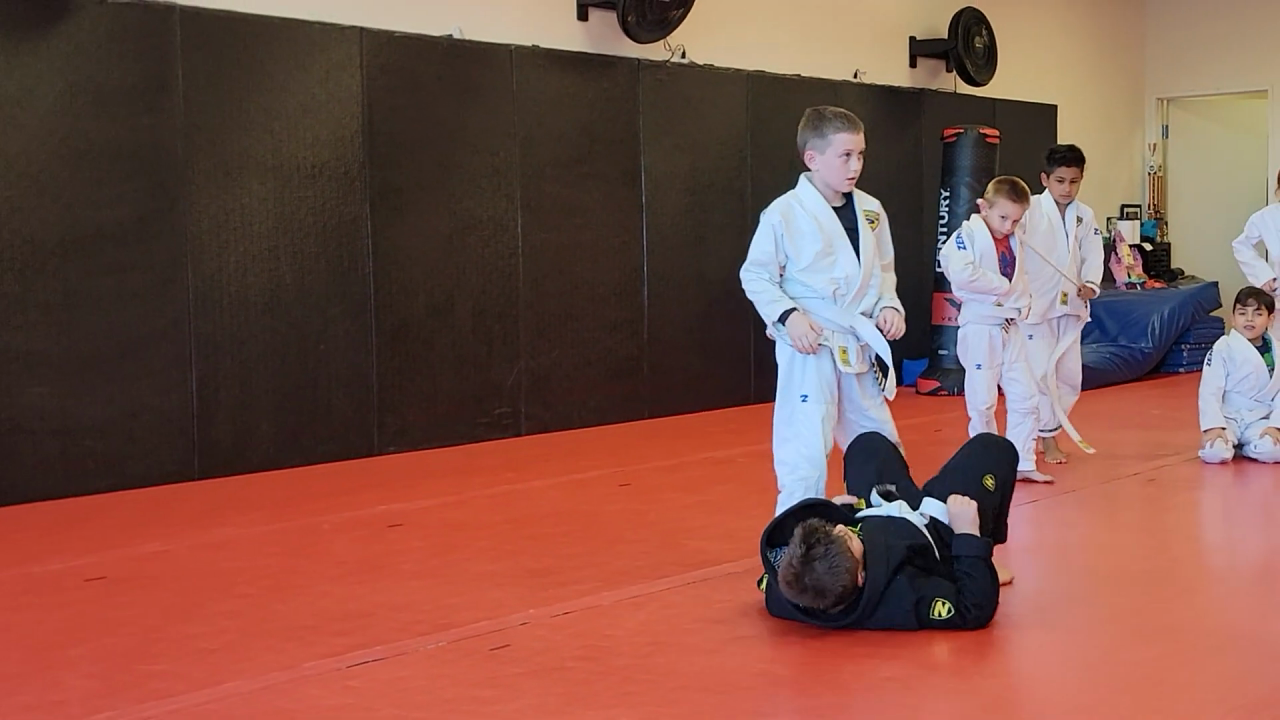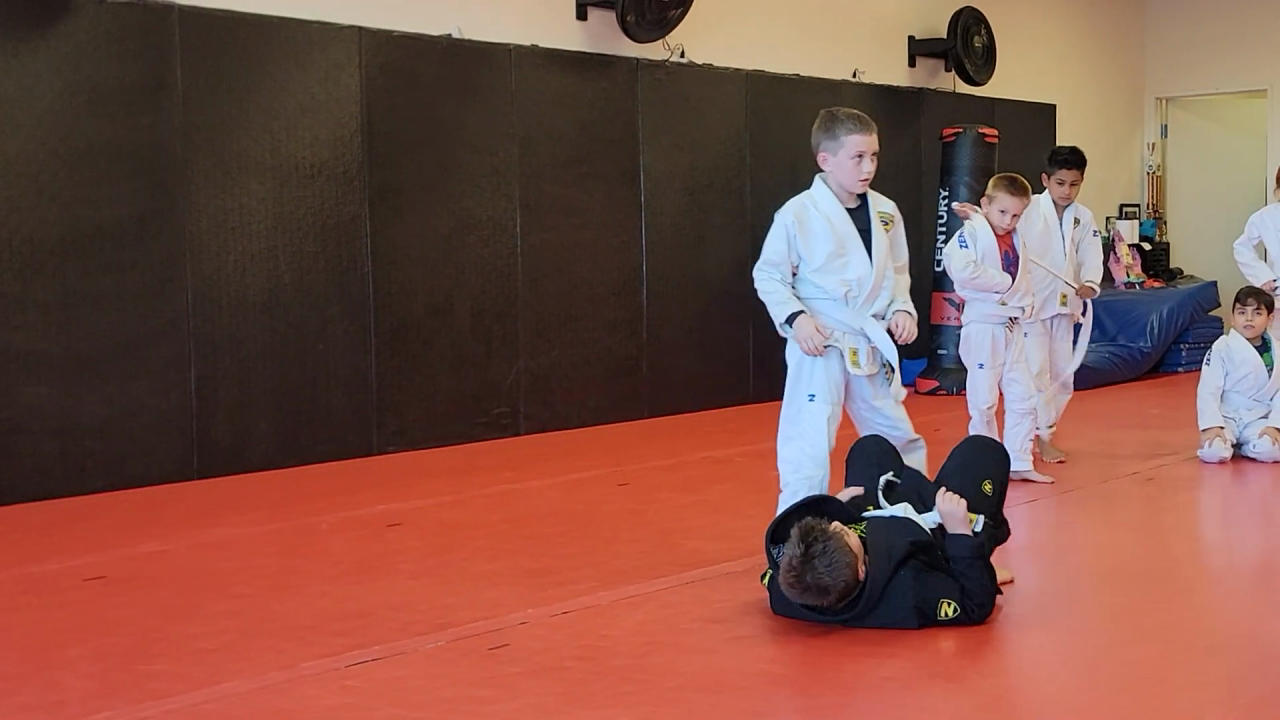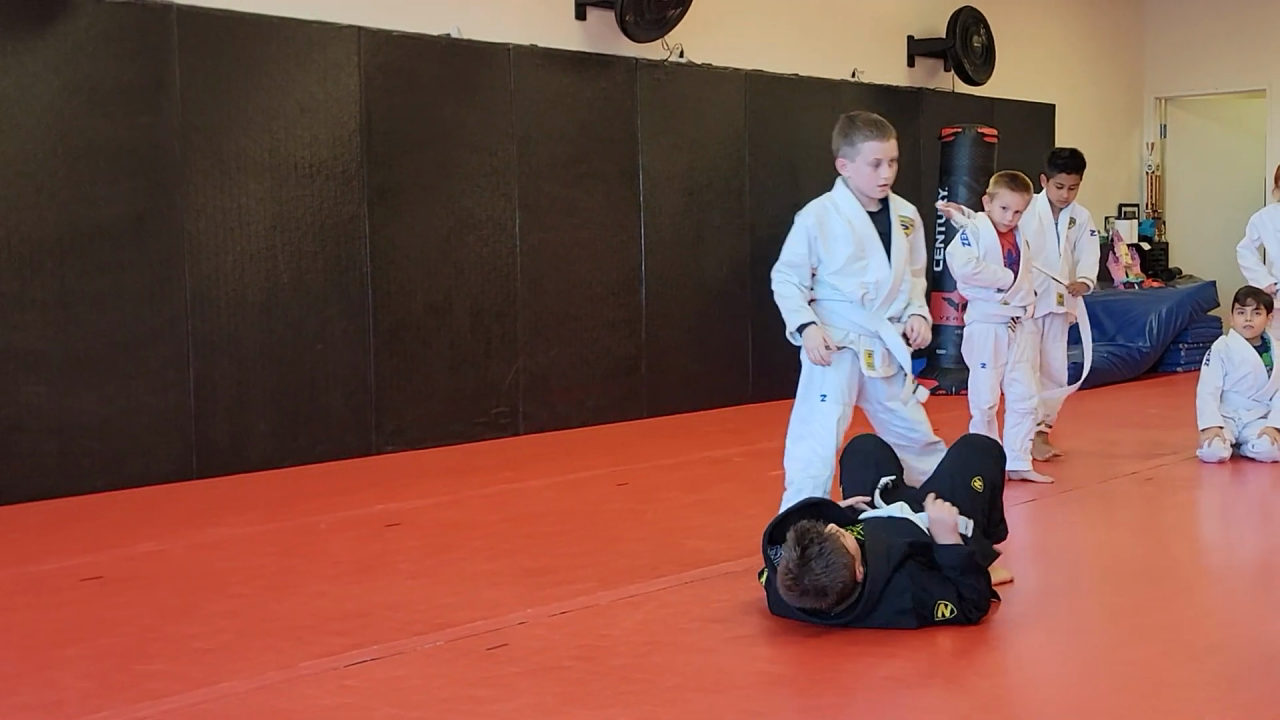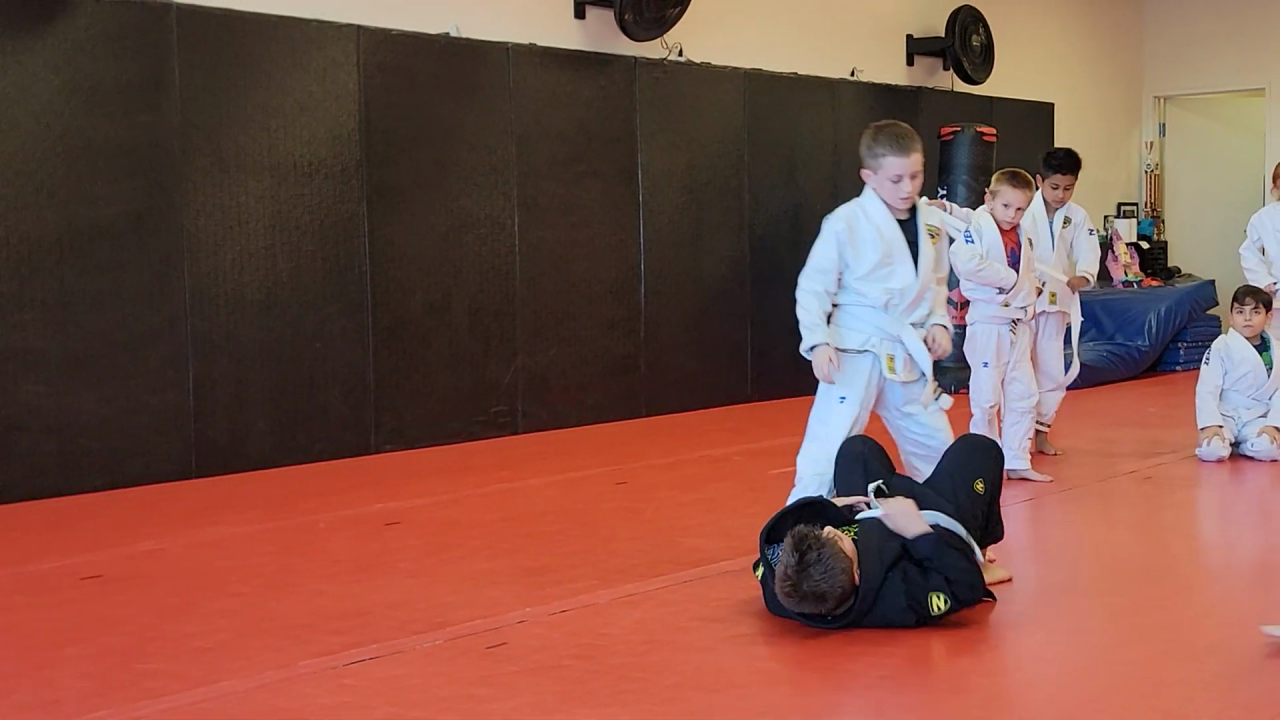
dt=0.1s
person 1, frame 1
left shoulder: (870, 209)
right shoulder: (784, 213)
left elbow: (883, 270)
right elbow: (755, 276)
left wrist: (889, 306)
right wrist: (788, 314)
left hip: (857, 345)
right hip: (808, 347)
left knee: (879, 438)
right knee: (808, 449)
person 1, frame 2
left shoulder: (885, 211)
right shoulder: (797, 214)
left elbow: (897, 270)
right elbow: (768, 276)
left wrist: (902, 309)
right wrist: (795, 316)
left hip: (870, 347)
right hip: (820, 347)
left knee: (897, 435)
right knee: (808, 447)
person 1, frame 3
left shoulder: (905, 215)
right shoulder: (818, 216)
right elbow: (786, 278)
left wrist: (917, 313)
right wrist: (806, 326)
left hip: (885, 348)
right hip: (835, 349)
left knee: (915, 436)
right knee: (816, 447)
person 1, frame 4
left shoulder: (930, 221)
right shoulder: (846, 223)
right elbow: (813, 286)
left wrist: (939, 322)
right wrist: (818, 341)
left hip: (907, 354)
right hip: (855, 352)
left knee: (936, 445)
right knee: (829, 447)
person 2, frame 1
left shoulder: (1085, 214)
right shoulder: (1029, 208)
left elbow: (1093, 255)
left wrist: (1090, 285)
left hip: (1071, 305)
right hip: (1036, 304)
left knee: (1070, 375)
right knee: (1042, 372)
left ankle: (1052, 431)
right ankle: (1048, 437)
person 2, frame 2
left shoulder: (1084, 217)
right shoulder: (1028, 207)
left elbow: (1092, 256)
left wrist: (1089, 283)
right wrist: (973, 214)
left hip: (1064, 305)
right hip: (1029, 303)
left knee: (1061, 373)
right knee: (1036, 371)
left ankle: (1043, 433)
right ankle: (1041, 438)
person 2, frame 3
left shoulder: (1082, 217)
right shoulder: (1024, 207)
left elbow: (1089, 254)
left wrist: (1084, 280)
right wrist: (963, 214)
left hip: (1059, 304)
left knee: (1056, 372)
left ankle: (1043, 430)
right ankle: (1033, 433)
person 2, frame 4
left shoulder: (1078, 215)
left elbow: (1089, 252)
left wrist: (1084, 276)
left hip: (1055, 301)
left knee: (1052, 370)
left ankle: (1040, 429)
person 3, frame 1
left shoulder: (1012, 239)
right shoulder: (967, 235)
right elbow: (960, 273)
left wrist: (1021, 303)
right wrist: (1001, 284)
left hip: (1011, 328)
right hip: (979, 328)
left knee: (1025, 397)
right knee: (982, 403)
left ankle: (1022, 463)
person 3, frame 2
left shoulder: (1015, 239)
right shoulder: (970, 233)
right elbow: (961, 270)
left wrist: (1023, 301)
right wrist: (1003, 281)
left hip: (1014, 327)
right hip: (982, 326)
left knee: (1024, 398)
right knee: (984, 402)
left ankle: (1019, 463)
person 3, frame 3
left shoulder: (1019, 238)
right shoulder: (973, 231)
right elbow: (964, 267)
left wrist: (1025, 299)
right wrist: (1005, 277)
left hip: (1017, 326)
right hip: (985, 326)
left knee: (1024, 398)
right knee: (985, 401)
left ankle: (1018, 463)
person 3, frame 4
left shoulder: (1021, 237)
right shoulder: (975, 229)
right elbow: (966, 265)
left wrist: (1027, 294)
right wrist: (1007, 276)
left hip: (1018, 325)
right hip: (987, 325)
left knee: (1024, 398)
right knee: (986, 399)
left ankle: (1018, 462)
person 4, frame 1
left shoulder: (785, 597)
right shoulder: (902, 598)
right elbow: (976, 610)
left wrist: (827, 512)
right wrist: (970, 536)
left knee: (869, 444)
right knee: (991, 449)
person 4, frame 2
left shoulder: (787, 597)
right shoulder: (905, 594)
left elbow: (774, 561)
right elbow: (977, 605)
left wrist: (830, 509)
right wrist: (961, 532)
left knee: (872, 447)
right knee: (983, 450)
person 4, frame 3
left shoulder: (786, 596)
right shoulder: (903, 595)
left elbow: (772, 564)
right elbow: (972, 605)
left wrist: (829, 512)
right wrist: (950, 540)
left knee: (865, 448)
right knee: (978, 449)
person 4, frame 4
left shoulder: (781, 595)
right shoulder: (898, 596)
left elbow: (768, 555)
right elbow: (968, 588)
left wrist: (823, 509)
right wrist: (919, 532)
left knee: (857, 447)
right knee: (976, 448)
right ankle: (980, 563)
